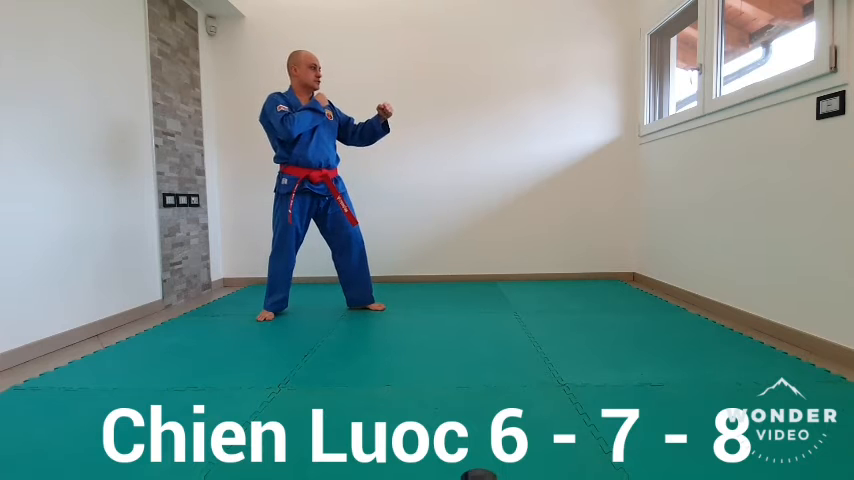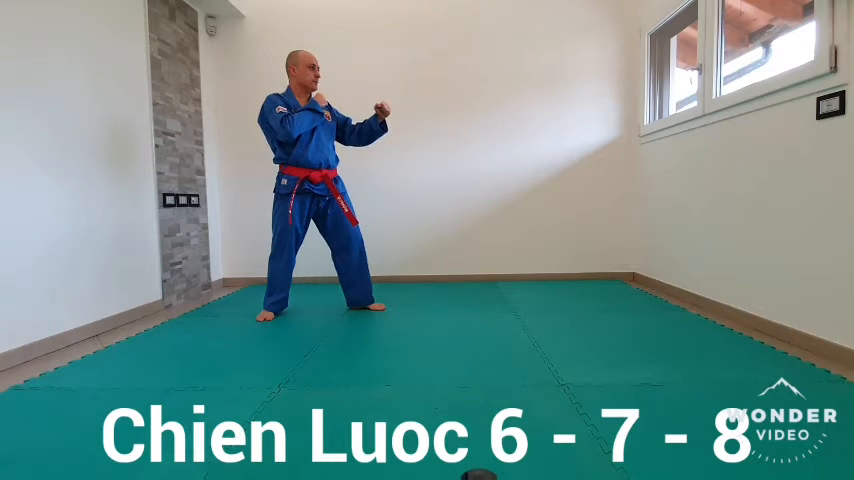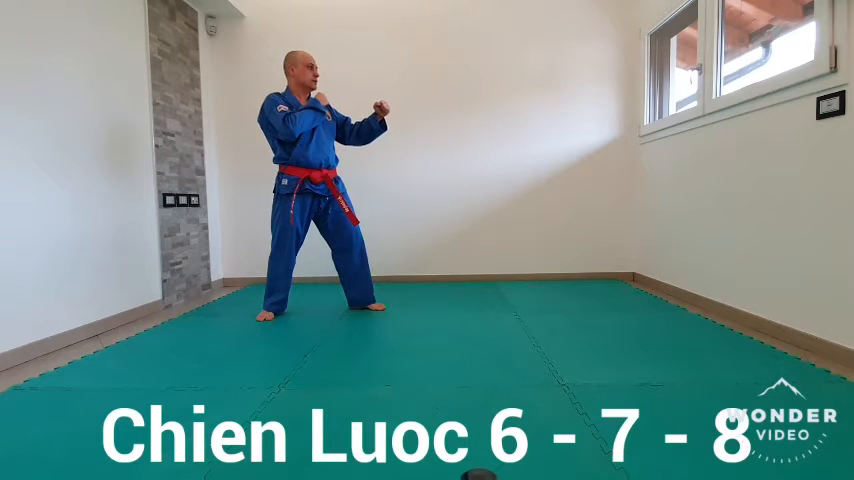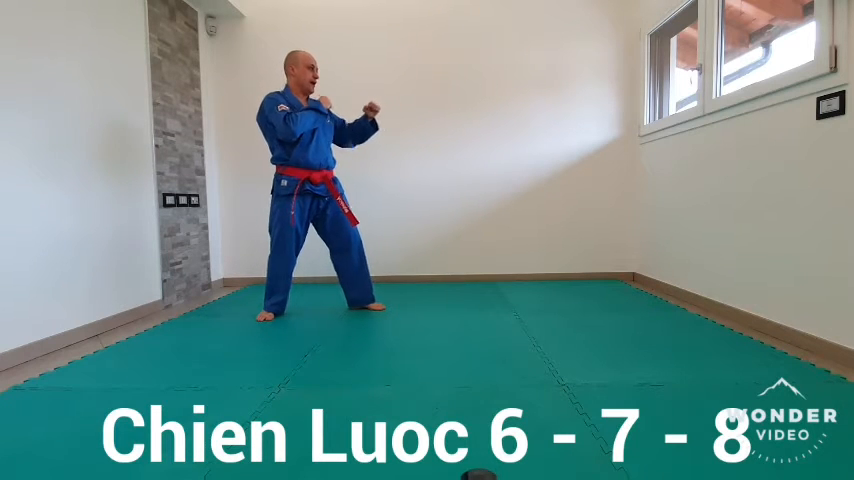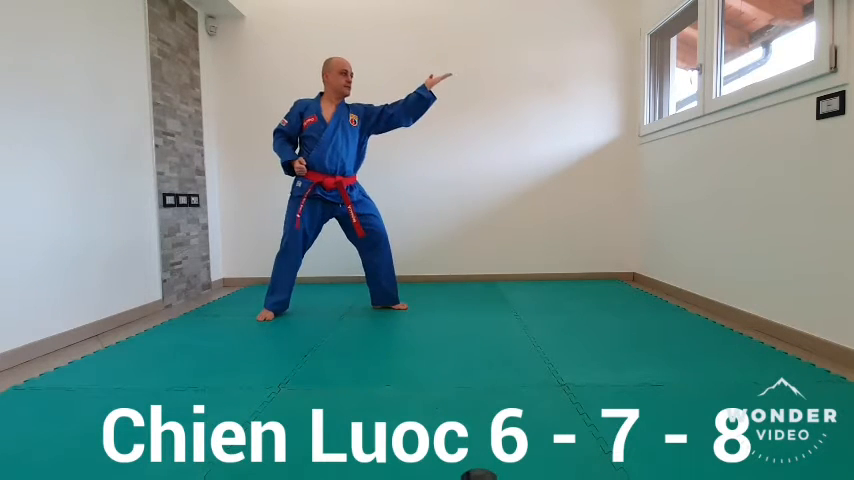
dt=1s
person 1, frame 1
left shoulder: (327, 106)
right shoulder: (276, 102)
left elbow: (355, 135)
right elbow: (288, 129)
left wrist: (379, 120)
right wrist: (316, 107)
left hip: (330, 185)
right hip: (294, 186)
left knee: (351, 242)
right knee: (284, 247)
left ankle: (361, 299)
right ankle: (273, 305)
person 1, frame 2
left shoulder: (325, 107)
right shoulder: (275, 103)
left elbow: (353, 135)
right elbow: (287, 130)
left wrist: (377, 119)
right wrist: (315, 107)
left hip: (330, 185)
right hip: (294, 187)
left knee: (350, 242)
right knee: (284, 247)
left ankle: (361, 299)
right ankle: (273, 306)
person 1, frame 3
left shoulder: (323, 106)
right shoulder: (275, 102)
left elbow: (352, 134)
right elbow: (290, 129)
left wrist: (376, 118)
right wrist: (316, 106)
left hip: (330, 185)
right hip: (294, 187)
left knee: (351, 241)
right knee: (284, 248)
left ankle: (362, 298)
right ankle: (273, 306)
person 1, frame 4
left shoulder: (319, 107)
right shoulder: (274, 102)
left elbow: (346, 137)
right elbow: (290, 129)
left wrist: (367, 119)
right wrist: (318, 108)
left hip: (327, 186)
right hip: (292, 187)
left knee: (349, 242)
right knee: (284, 248)
left ankle: (361, 299)
right ankle: (273, 307)
person 1, frame 5
left shoulder: (361, 114)
right shoulder: (303, 108)
left elbow: (400, 114)
right elbow: (281, 137)
left wrist: (425, 90)
right wrist: (292, 160)
left hip: (348, 192)
right hip: (309, 190)
left knee: (376, 240)
right knee: (291, 247)
left ankle: (385, 298)
right ankle: (274, 305)
